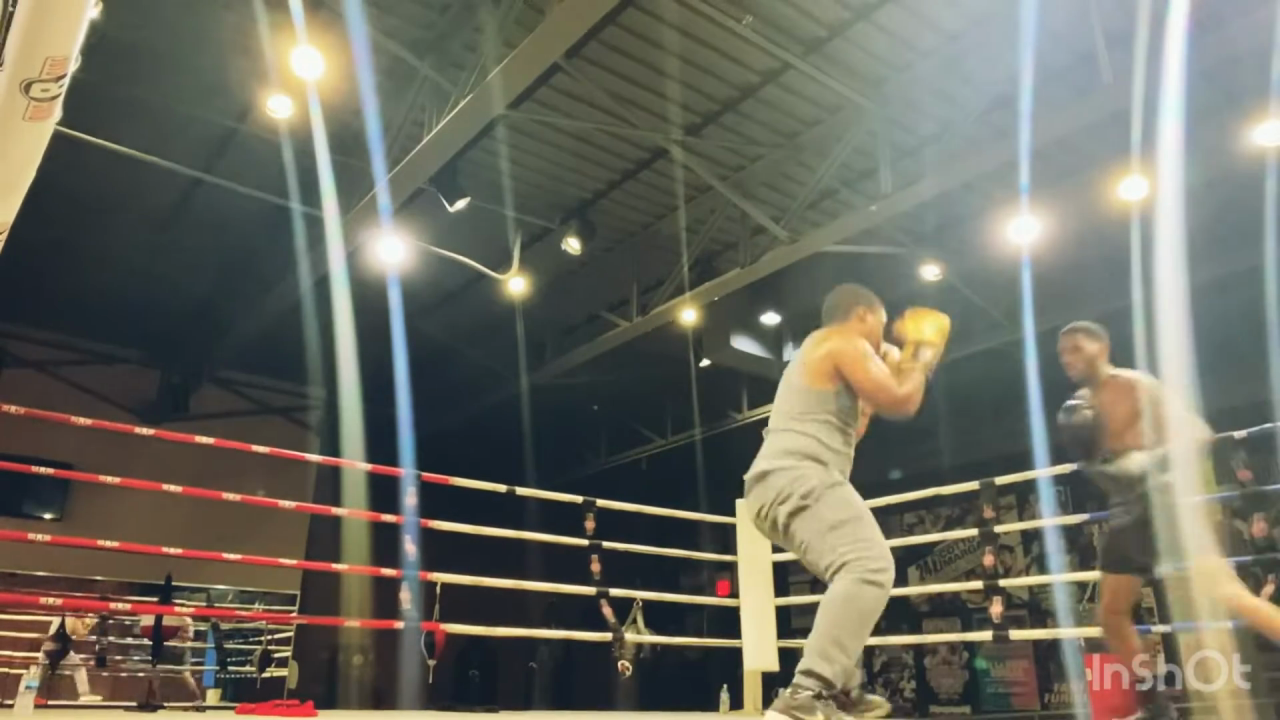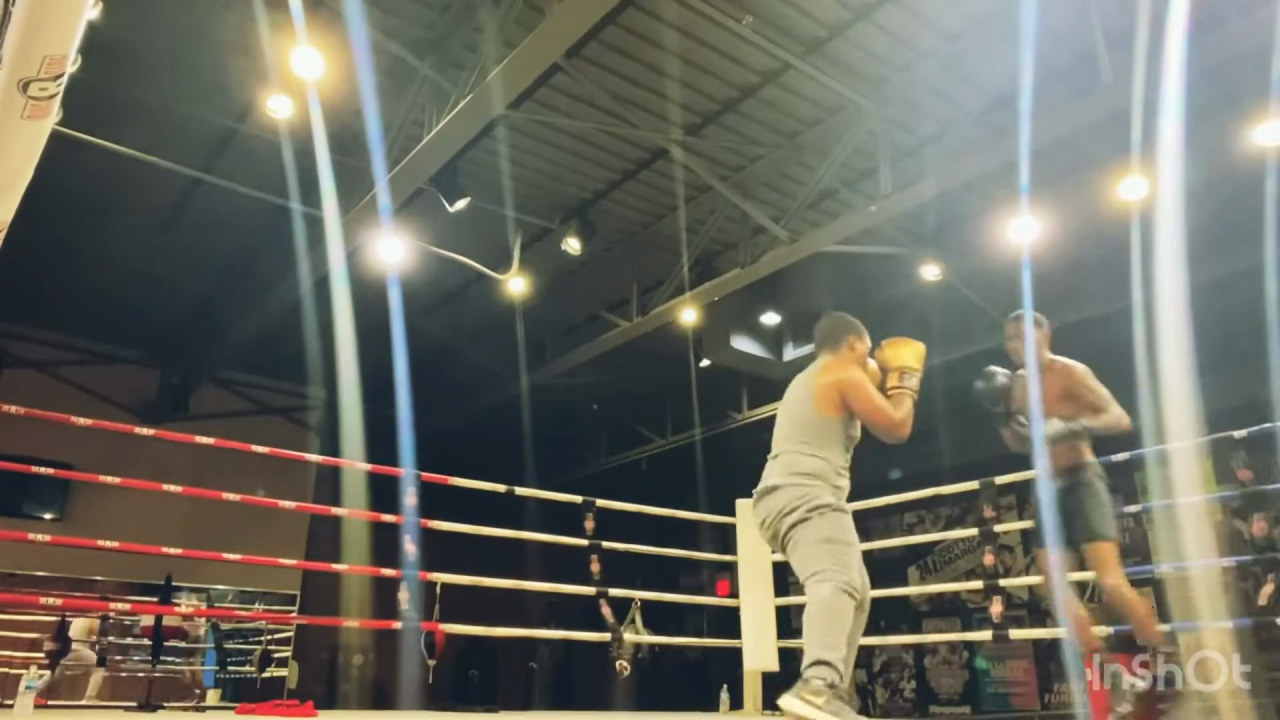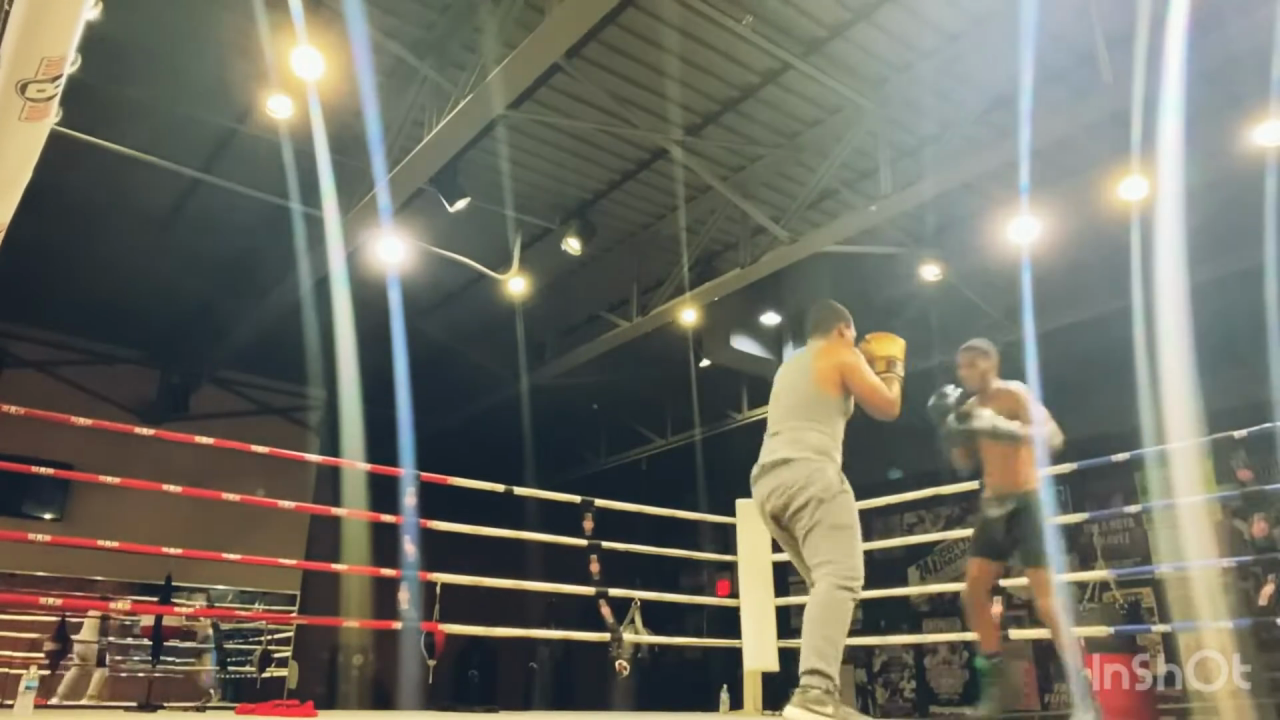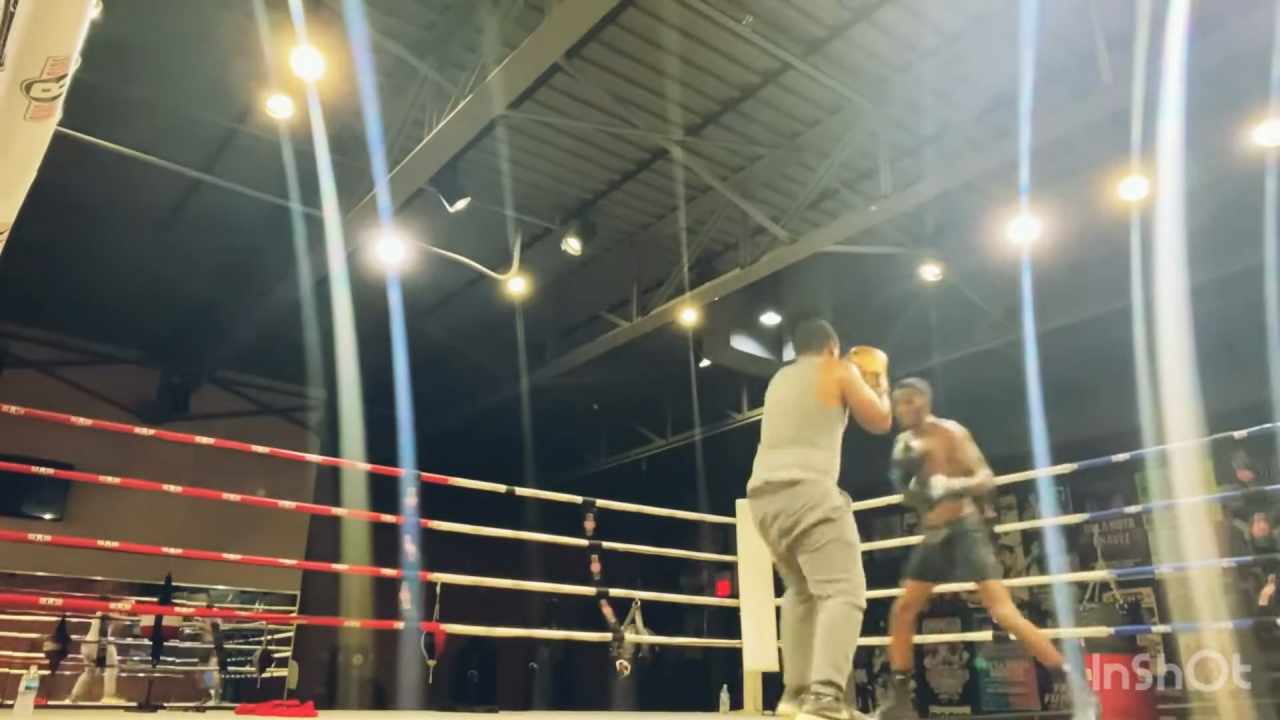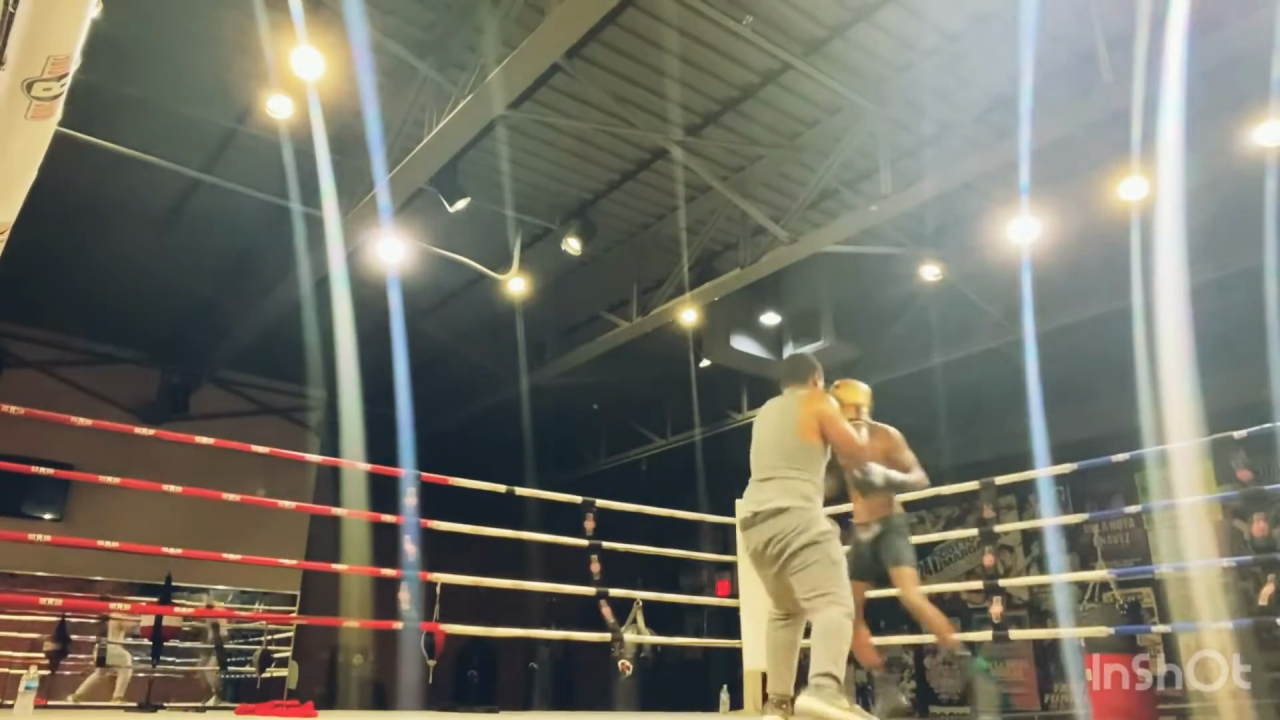
dt=0.2s
person 1, frame 1
left shoulder: (819, 354)
right shoulder: (843, 344)
right elbow: (902, 403)
left wrist: (872, 388)
right wrist: (923, 352)
left hip: (790, 486)
right hip: (799, 482)
left knee: (863, 573)
right knee: (869, 569)
person 1, frame 2
left shoulder: (806, 380)
right shoulder: (844, 373)
right elbow: (896, 427)
left wrist: (875, 385)
right wrist: (907, 378)
left hip: (782, 502)
right hip: (805, 500)
left knee: (853, 590)
right knee: (836, 584)
person 1, frame 3
left shoulder: (790, 365)
right shoulder: (841, 355)
right elbow: (887, 408)
right wrist: (891, 367)
left hip: (771, 479)
right hip: (809, 475)
left knee: (828, 579)
right knee: (839, 577)
person 1, frame 4
left shoulder: (780, 380)
right shoulder: (839, 371)
right elbow: (880, 421)
right wrist: (877, 383)
left hip: (765, 496)
right hip: (809, 492)
left knee: (802, 591)
right knee: (844, 592)
person 1, frame 5
left shoulder: (765, 412)
right shoulder: (818, 404)
right elbow: (856, 452)
left hip: (754, 524)
right hip: (796, 519)
left knee: (787, 613)
right knee: (835, 607)
right ankle: (822, 690)
person 2, frame 1
left shoulder: (1134, 386)
right shoulder: (1089, 403)
left elbow: (1198, 435)
left wrist: (1149, 460)
right wrist: (1081, 445)
right hip: (1128, 511)
left knee: (1228, 598)
right knee: (1110, 614)
person 2, frame 2
left shoulder: (1070, 372)
right shoulder: (1019, 385)
left elbow: (1119, 419)
right elbow: (1020, 445)
left wrist: (1067, 428)
right wrist: (1001, 412)
left hip: (1082, 479)
right hip: (1051, 486)
left knee: (1111, 582)
person 2, frame 3
left shoulder: (1014, 394)
right shoulder: (970, 407)
left elbow: (1052, 438)
right elbow: (963, 466)
left wrist: (999, 427)
right wrist: (949, 427)
left hip: (1027, 504)
right hip: (992, 507)
left knee: (1045, 604)
right knee: (973, 594)
right ankle: (995, 681)
person 2, frame 4
left shoulder: (950, 433)
right shoulder: (906, 441)
left elbow: (985, 480)
left wrist: (950, 487)
right wrist: (903, 471)
left hip: (963, 530)
right hip: (932, 535)
left knee: (1004, 614)
right knee: (901, 613)
person 2, frame 5
left shoulder: (886, 435)
left elbow: (920, 479)
left wrist: (888, 478)
left hip: (891, 527)
right hip: (862, 533)
left knee: (912, 598)
right knee: (849, 613)
right ankle: (886, 687)
